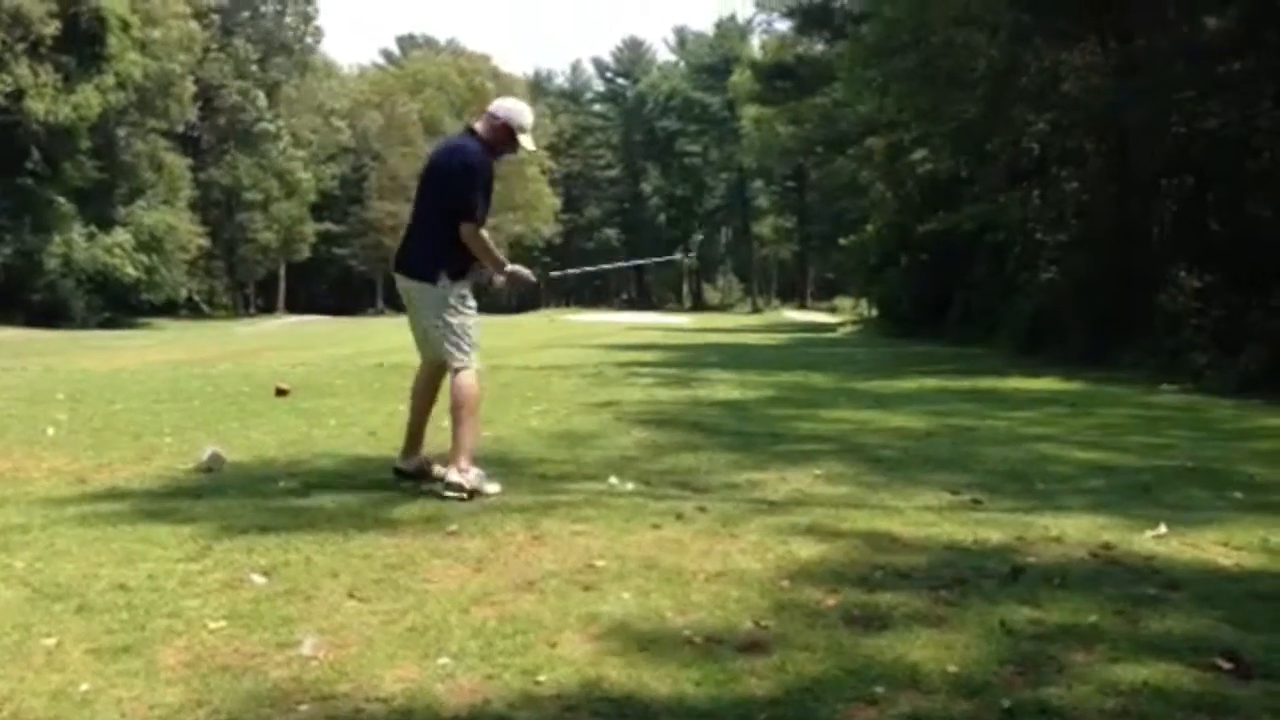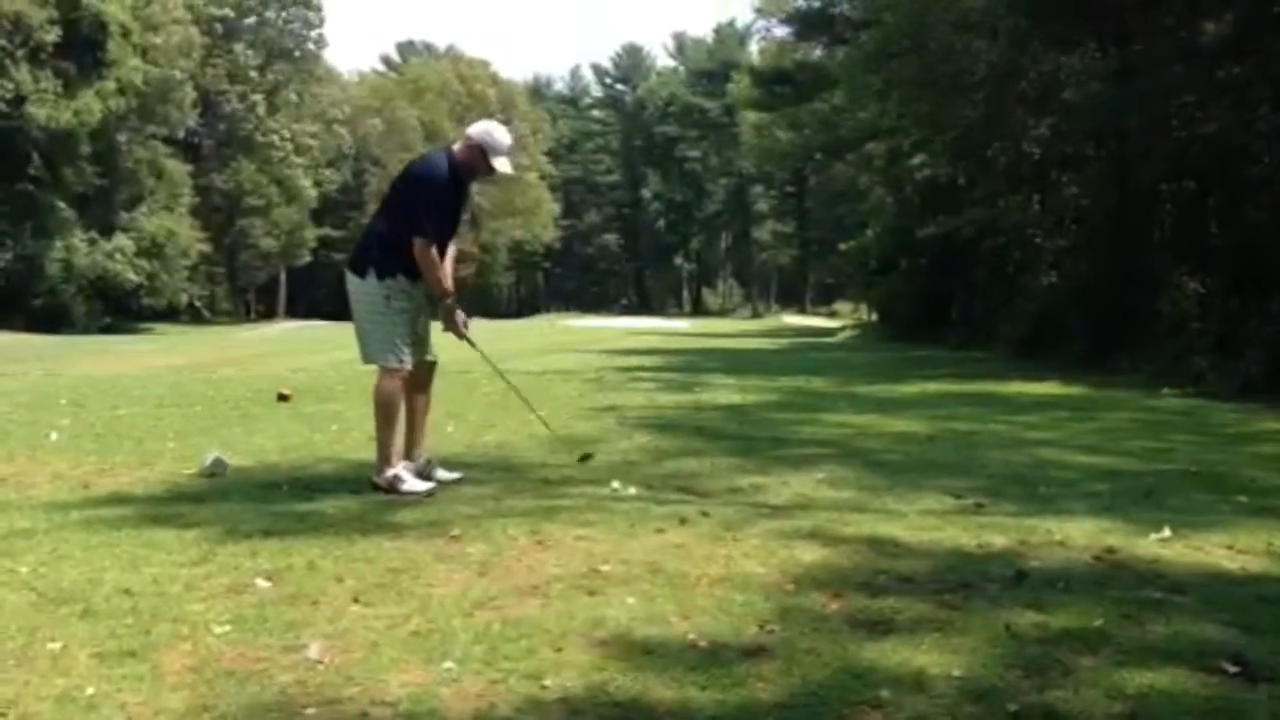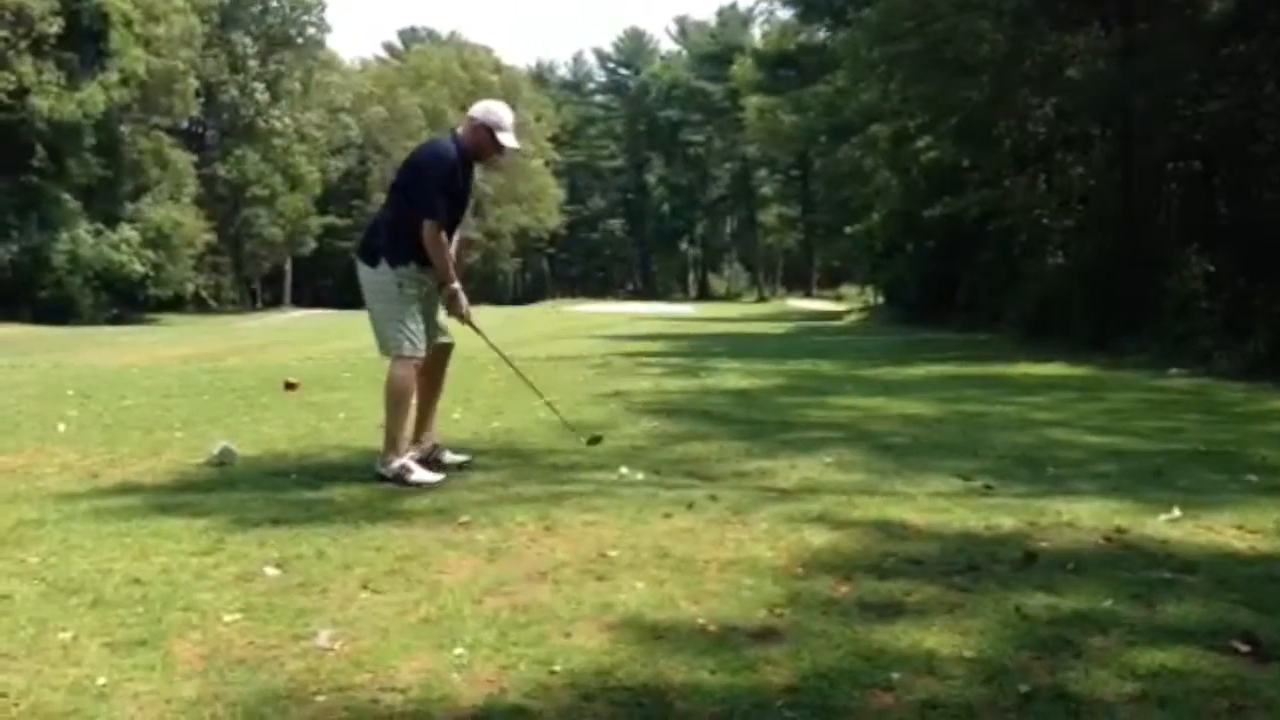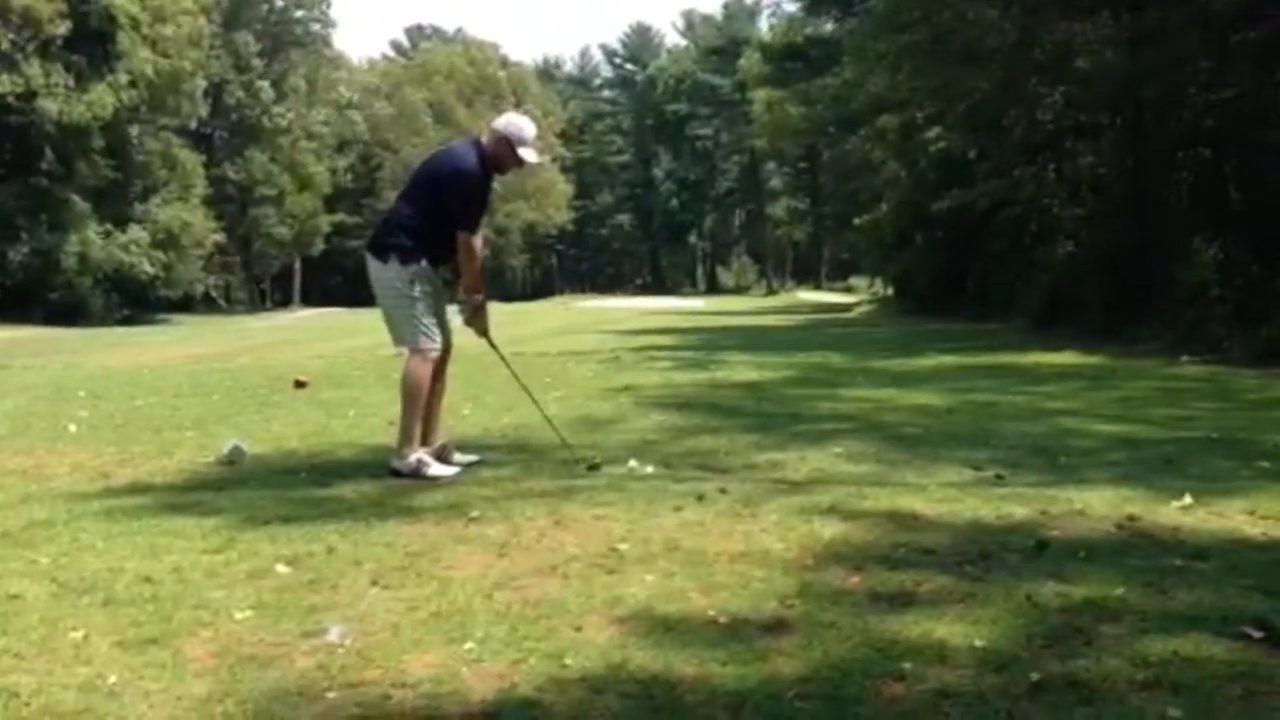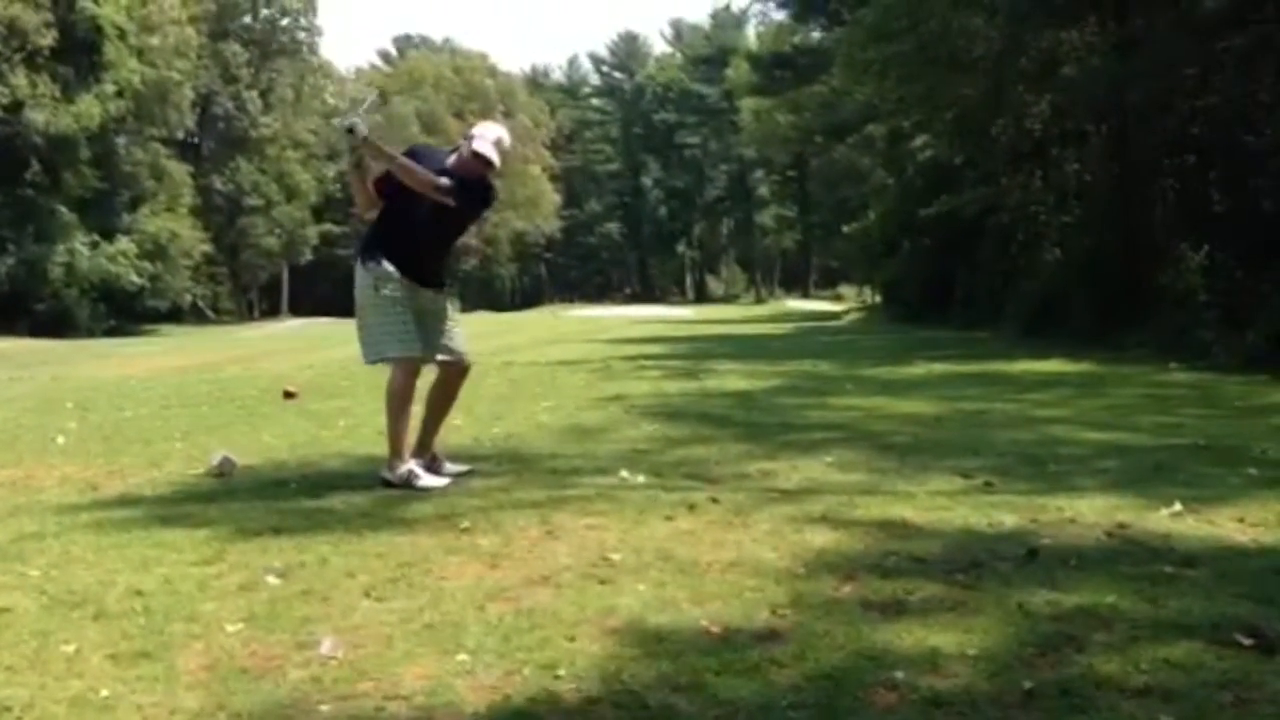
dt=1s
person 1, frame 1
left shoulder: (455, 149)
right shoulder: (474, 159)
right elbow: (470, 232)
left wrist: (488, 267)
right wrist: (505, 269)
left hip: (417, 270)
right hip: (438, 276)
left knee: (435, 361)
right knee: (465, 365)
left ankle: (410, 457)
right ankle: (461, 470)
person 1, frame 2
left shoulder: (457, 179)
right shoulder: (433, 176)
left elbow: (445, 242)
right elbow: (423, 248)
left wrist: (448, 296)
right wrist: (447, 302)
left hip: (406, 279)
right hip: (378, 276)
left knee: (422, 363)
right knee: (395, 367)
left ankle: (415, 459)
right ankle: (387, 469)
person 1, frame 3
left shoulder: (461, 162)
right shoulder: (440, 159)
left elbow: (448, 228)
right elbow: (431, 231)
left wrist: (451, 281)
right wrist: (452, 287)
left hip: (414, 266)
right hip: (389, 264)
left knee: (439, 345)
right knee: (408, 354)
left ankle: (423, 443)
right ankle: (393, 458)
person 1, frame 4
left shoulder: (475, 166)
right shoulder: (464, 169)
left elbow: (472, 237)
right elbow: (466, 242)
left wrist: (469, 292)
right wrist: (476, 300)
left hip: (418, 262)
right hip: (399, 260)
left knee: (441, 349)
right knee: (425, 349)
left ankle: (431, 445)
right ankle: (407, 454)
person 1, frame 5
left shoulder: (481, 192)
right shoulder: (421, 155)
left elbow: (428, 186)
right elbow: (368, 206)
left wrist: (374, 147)
right wrist: (357, 161)
left hip: (428, 283)
right hip: (381, 270)
left knee: (457, 363)
right knee: (406, 362)
left ankle: (423, 453)
right ankle: (397, 464)
